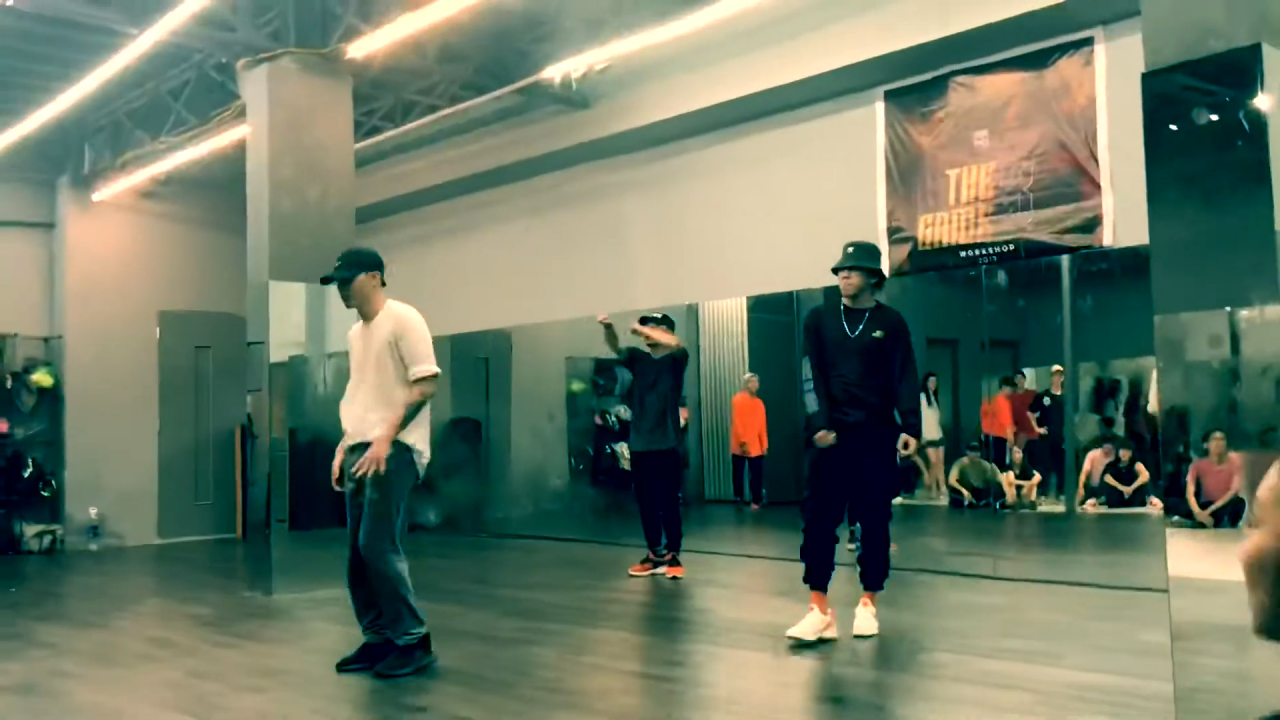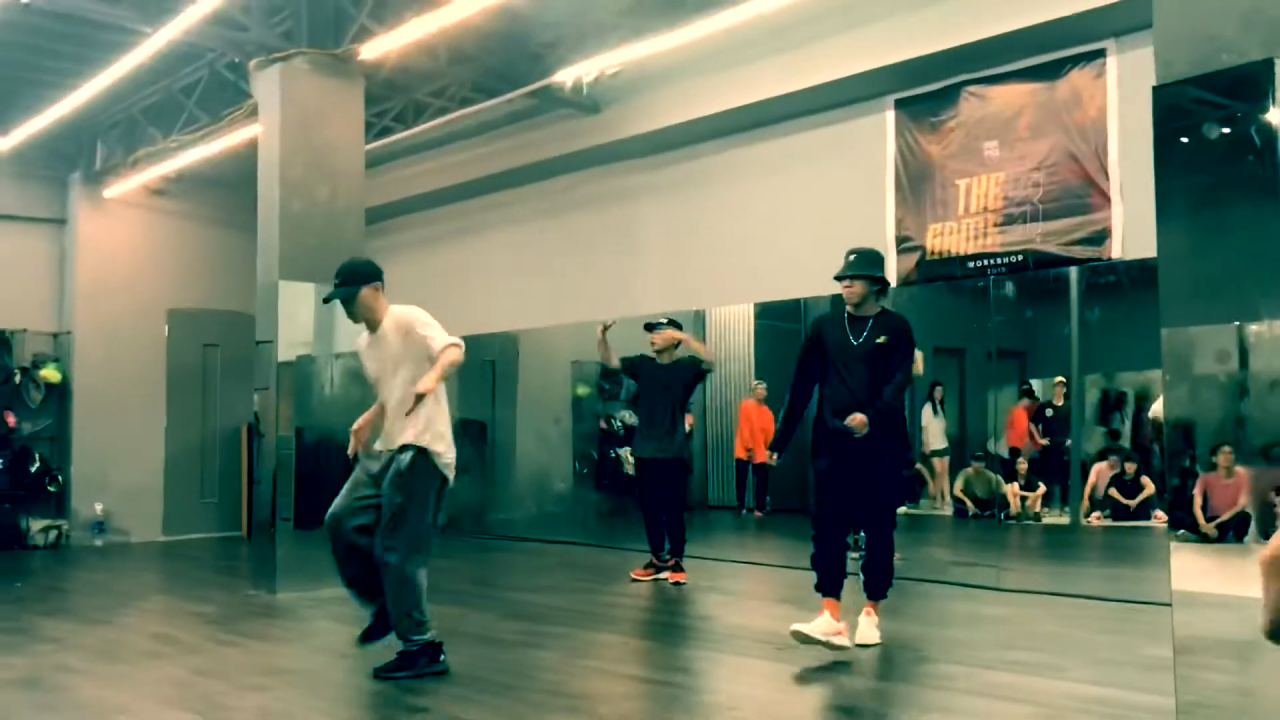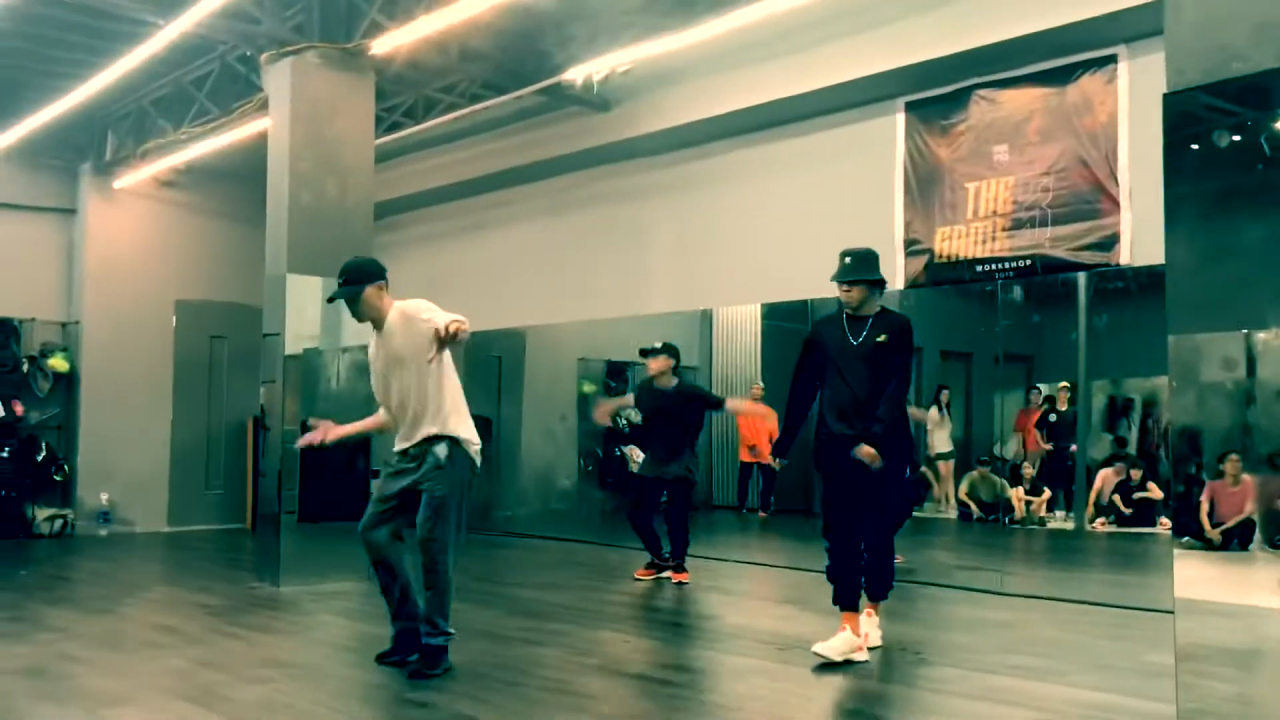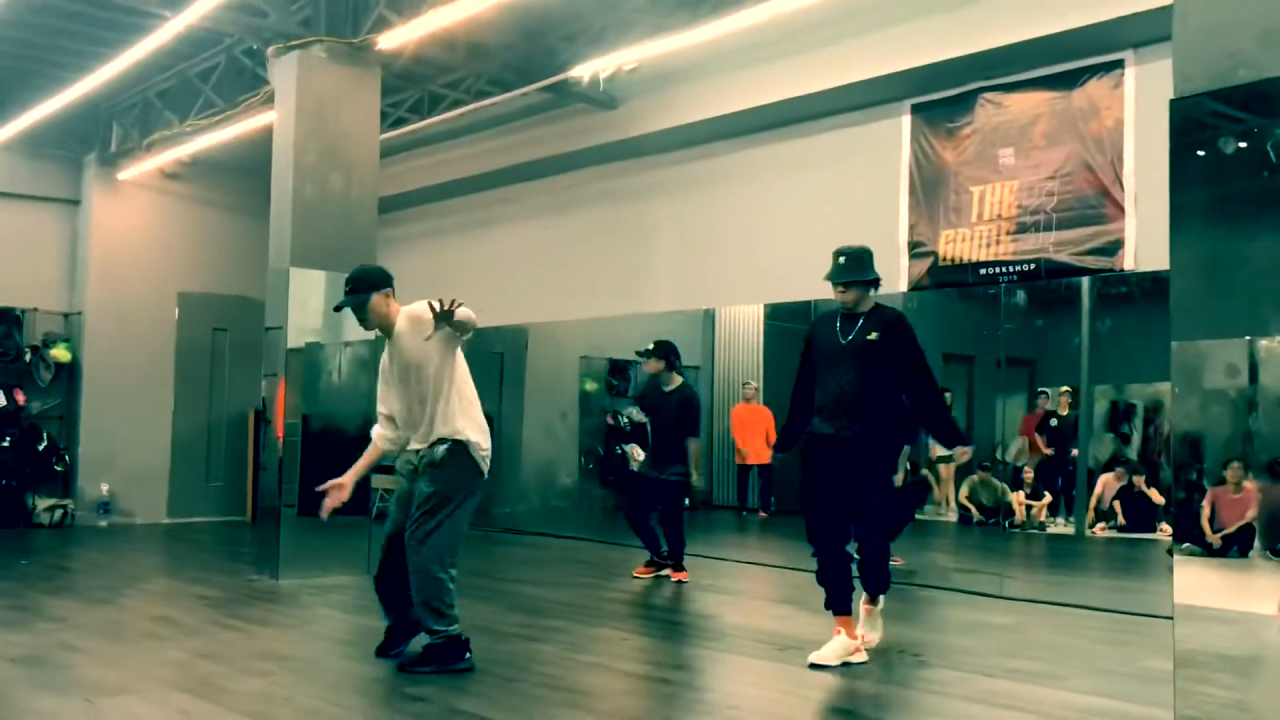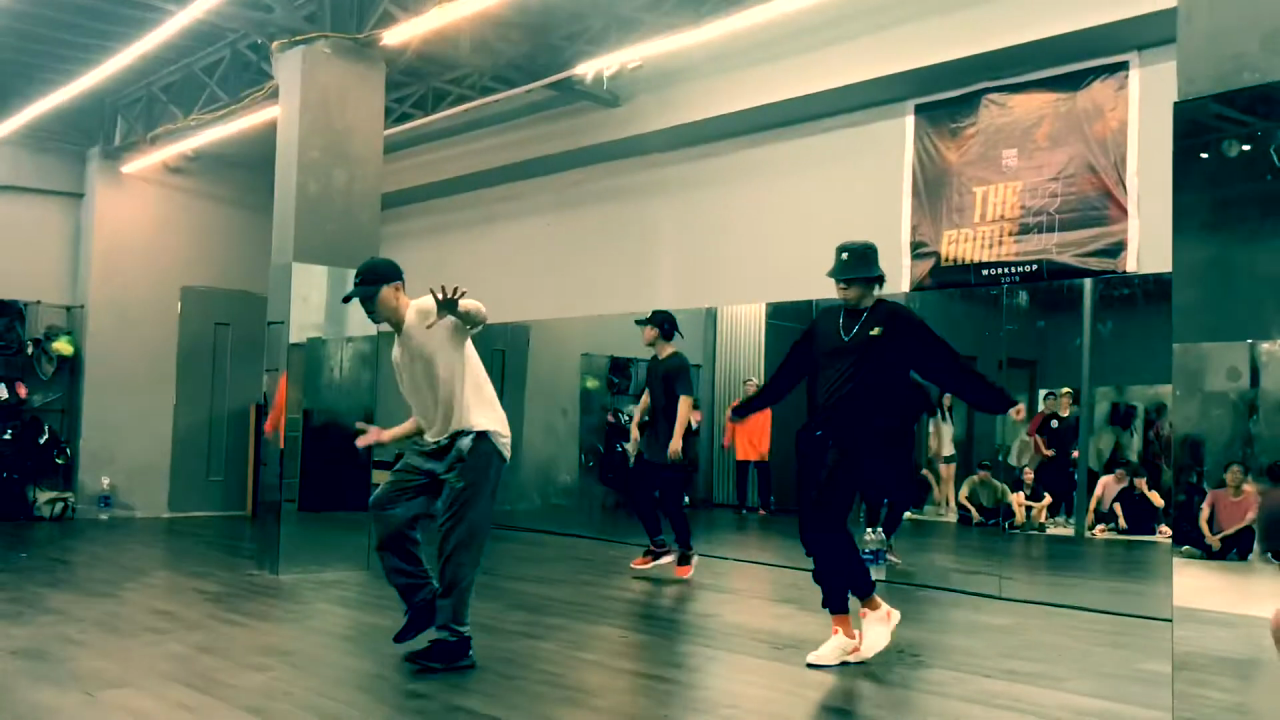
dt=0.2s
person 1, frame 1
left shoulder: (404, 319)
right shoulder: (355, 334)
left elbow: (426, 384)
left wrist: (387, 438)
right wrist: (343, 447)
left hip: (395, 450)
right hip: (360, 452)
left knee: (377, 544)
right knee: (359, 551)
left ankle: (413, 641)
right ankle: (379, 639)
person 1, frame 2
left shoulder: (410, 320)
right shoulder: (364, 343)
left elbow: (453, 349)
left wrist: (433, 376)
right wrist: (367, 420)
left hip: (421, 451)
right hip: (386, 451)
left knee: (397, 547)
right knee: (341, 522)
left ankle: (422, 648)
right ankle: (385, 604)
person 1, frame 3
left shoulder: (415, 313)
right shoulder: (375, 347)
left elbow: (458, 326)
left wrist: (452, 332)
right wrist: (342, 431)
left hip: (448, 445)
right hip: (407, 451)
left knee: (433, 540)
right knee: (374, 533)
left ankle: (435, 644)
right ankle: (410, 631)
person 1, frame 4
left shoulder: (421, 317)
right shoulder: (388, 360)
left elbow: (465, 324)
right elbow: (390, 431)
left wrist: (456, 317)
right wrist: (350, 479)
left hip: (460, 446)
right hip: (422, 452)
left knee: (426, 539)
right knee: (396, 539)
left ankle: (448, 642)
right ankle: (404, 622)
person 1, frame 5
left shoulder: (429, 311)
right shoulder: (398, 353)
left elbow: (478, 315)
left wrist: (458, 310)
right wrist: (389, 435)
left hip: (479, 437)
right hip: (437, 443)
left knee: (457, 537)
right knee: (386, 508)
left ankle: (455, 641)
right ankle: (421, 600)
person 2, frame 1
left shoulder: (890, 321)
right shoulder: (818, 318)
left elbow: (904, 377)
right elbow: (811, 375)
left wrist: (910, 426)
right wrist: (820, 423)
left hip: (876, 435)
right hip: (826, 436)
left knee: (874, 521)
right knee: (820, 518)
left ankle: (868, 603)
right ankle: (820, 611)
person 2, frame 2
left shoulder: (895, 327)
right shoulder: (823, 326)
left elbow: (898, 381)
right elbow: (803, 384)
left wrist: (872, 416)
right wrist: (782, 436)
left hip: (881, 443)
right hip: (833, 442)
left knee: (878, 530)
right knee: (829, 525)
left ankle: (870, 611)
right ankle: (831, 619)
person 2, frame 3
left shoulder: (896, 327)
right shoulder: (824, 328)
left elbow: (897, 389)
right elbow: (802, 389)
left wrist: (876, 439)
right wrist: (783, 443)
left hip: (883, 449)
right hip: (835, 446)
left knee: (879, 534)
right knee: (841, 535)
left ankle: (872, 611)
right ankle: (851, 632)
person 2, frame 4
left shoulder: (891, 324)
right shoulder: (821, 326)
left elbow: (919, 384)
right elbow: (804, 386)
left wrist: (950, 436)
right wrist: (788, 438)
left hip: (869, 447)
right hip: (821, 447)
left knee: (871, 535)
right knee: (826, 538)
left ankle: (872, 601)
right ankle: (846, 633)
person 2, frame 5
left shoulder: (896, 320)
right shoulder: (824, 320)
left elbow: (946, 365)
right elbow: (790, 371)
left wrist: (1000, 401)
right wrist: (748, 407)
left hip: (859, 441)
right hip: (815, 439)
left knee: (827, 526)
right knee: (815, 534)
left ankle: (873, 607)
right ankle: (843, 632)
person 3, frame 1
left shoulder: (676, 359)
right shoulder: (638, 358)
left elbow: (676, 344)
right elbow: (615, 347)
left wrist: (643, 329)
right wrist: (609, 328)
left hip: (666, 444)
right hip: (639, 443)
left knee: (668, 502)
right knee: (646, 502)
left ankle: (673, 555)
right ankle: (656, 555)
person 3, frame 2
left shoulder: (686, 365)
right shoulder: (643, 364)
left elbow: (709, 361)
right elbow: (610, 361)
left wrist: (684, 337)
right wrist: (602, 336)
left hip: (673, 451)
right hip: (645, 450)
left knee: (673, 508)
right knee: (649, 508)
left ankle: (676, 561)
right ankle: (659, 560)
person 3, frame 3
left shoulder: (689, 392)
right shoulder: (645, 389)
left elbow: (725, 404)
left wrist: (756, 409)
right wrist: (609, 407)
left hip: (680, 467)
right hip: (652, 465)
left knee: (676, 518)
right knee: (638, 515)
left ankle: (678, 563)
right ankle: (660, 560)
person 3, frame 4
left shoulder: (687, 396)
right shoulder: (650, 390)
left elbow: (693, 436)
left wrist: (694, 471)
left hip: (677, 471)
right hip: (652, 465)
left knee: (671, 518)
right knee: (637, 515)
left ankle: (677, 562)
right ankle: (660, 559)
person 3, frame 5
left shoulder: (679, 364)
right shoulder: (654, 362)
left elbow: (686, 399)
left wrist: (677, 437)
right wrist: (635, 423)
left hip: (671, 448)
right hip: (649, 444)
left knee: (671, 503)
right knee: (640, 495)
left ankle: (685, 553)
right ankle: (659, 547)
